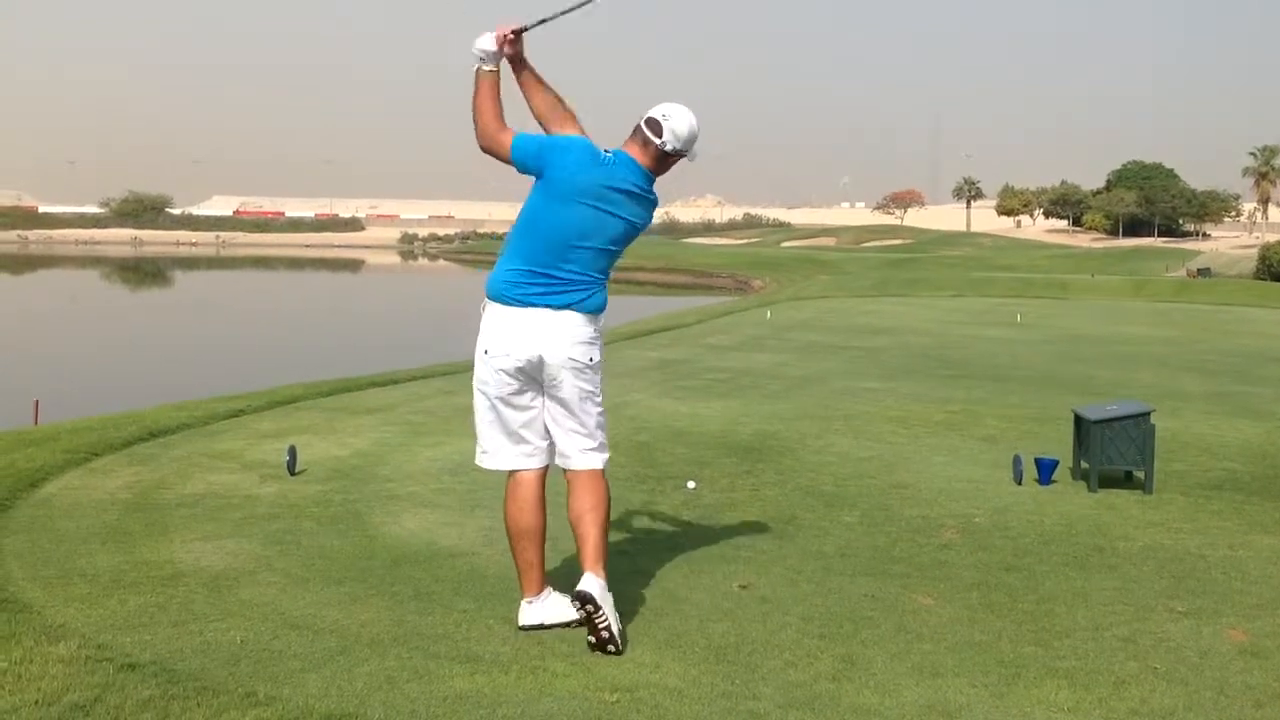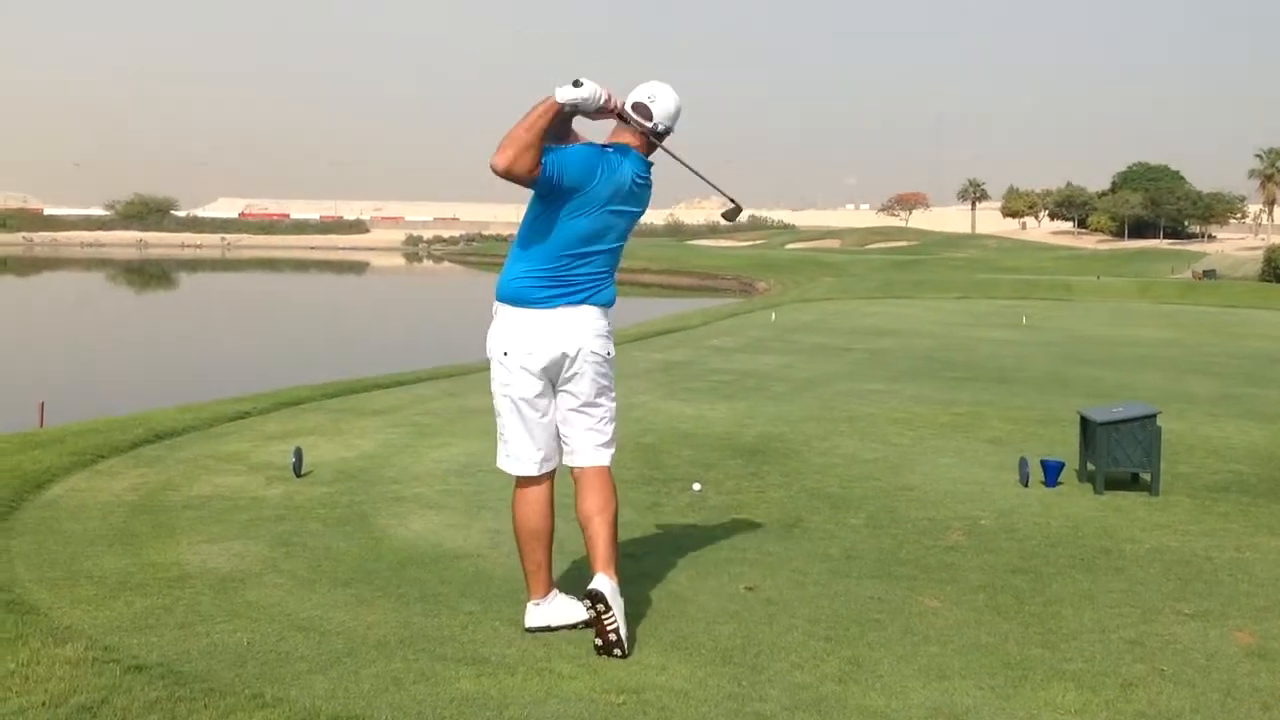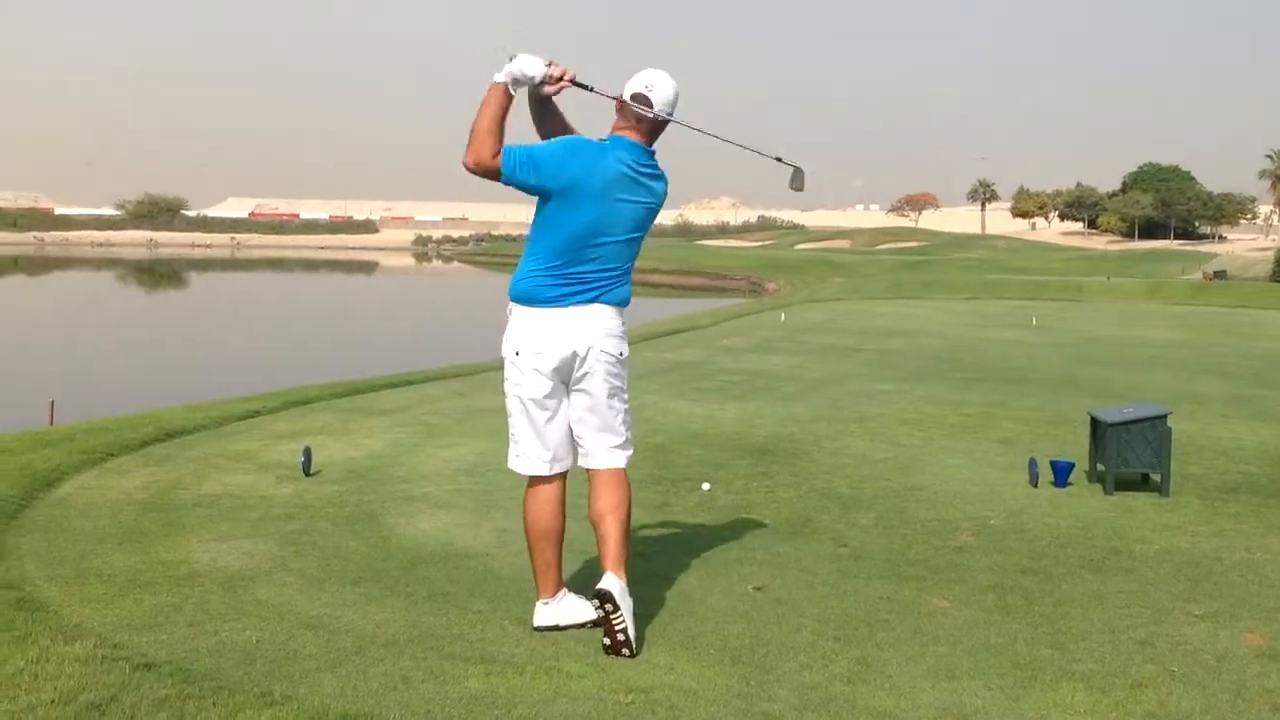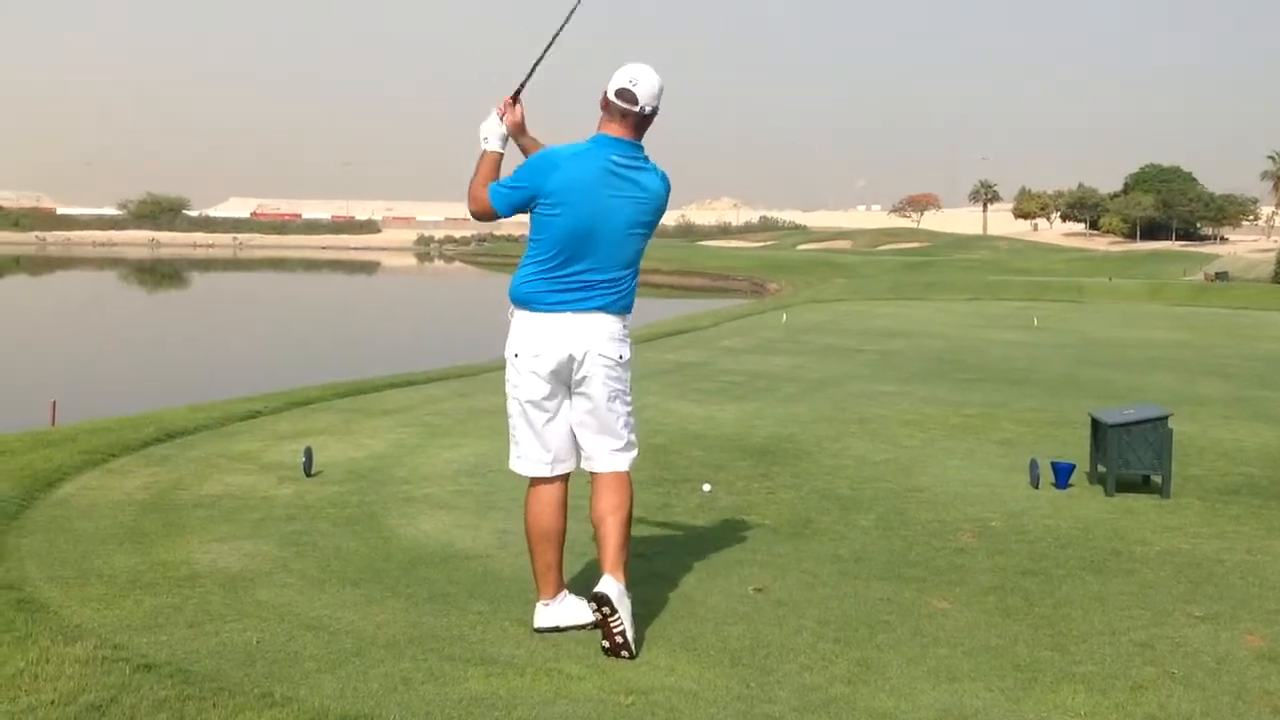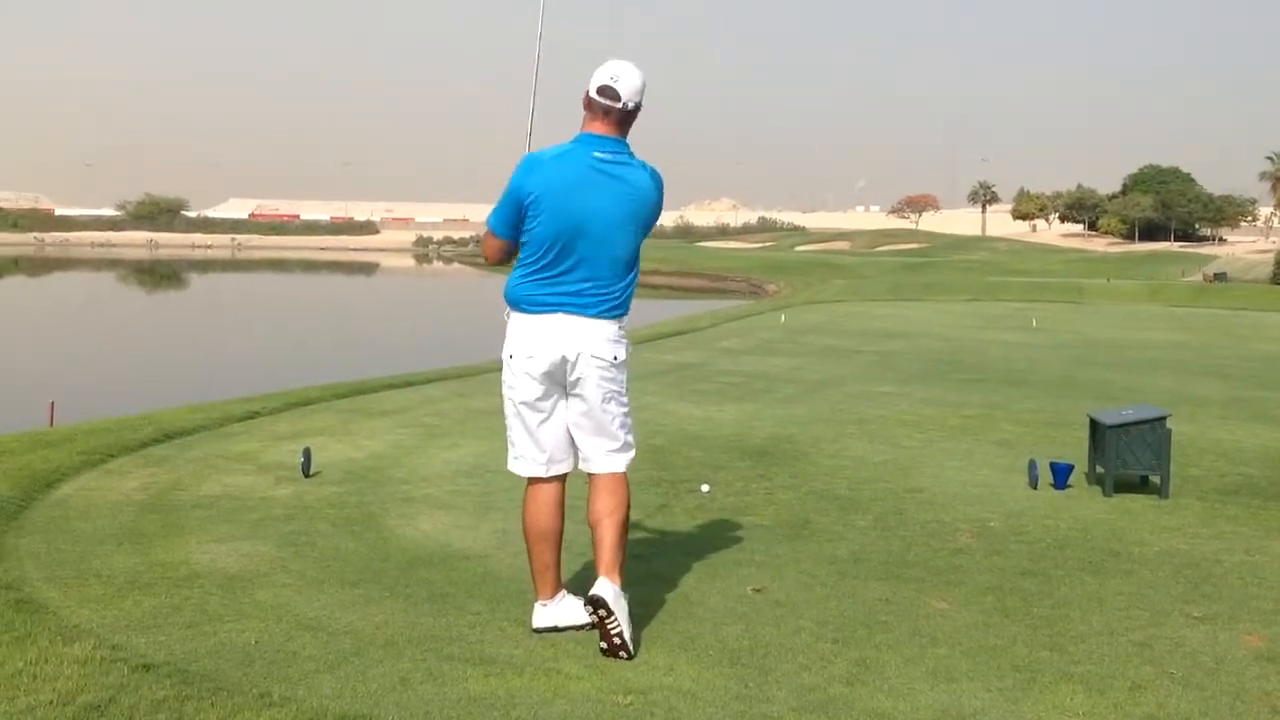
dt=0.3s
person 1, frame 1
left shoulder: (574, 163)
right shoulder: (644, 204)
left elbow: (490, 139)
left wrist: (492, 63)
right wrist: (521, 65)
left hip: (506, 327)
right hip: (571, 336)
left knee: (524, 465)
right knee: (585, 461)
left ankle: (535, 596)
right ankle: (593, 581)
person 1, frame 2
left shoulder: (589, 166)
right shoulder: (638, 184)
left elbow: (506, 162)
right elbow: (558, 137)
left wrist: (563, 98)
right wrist: (570, 107)
left hip: (524, 329)
right hip: (587, 330)
left knee: (533, 471)
right knee: (593, 461)
left ankle: (542, 600)
right ankle: (604, 582)
person 1, frame 3
left shoulder: (578, 161)
right shoulder: (655, 183)
left elbow: (478, 158)
left wrist: (506, 81)
right wrist: (540, 95)
left hip: (537, 329)
right hip: (601, 329)
left knee: (545, 469)
right knee: (607, 461)
left ankle: (550, 599)
right ankle: (614, 580)
person 1, frame 4
left shoulder: (553, 165)
right shoulder: (655, 186)
left elbow: (480, 205)
left wrist: (493, 141)
right wrist: (524, 137)
left hip: (537, 332)
right hip: (603, 335)
left knee: (546, 471)
right knee: (610, 464)
left ankle: (551, 601)
right ankle: (612, 583)
person 1, frame 5
left shoulder: (536, 169)
right shoulder: (648, 184)
left elbow: (494, 252)
left hip: (532, 335)
right hip: (599, 338)
left knee: (543, 472)
right knee: (609, 466)
left ankle: (549, 601)
right ankle: (608, 586)
